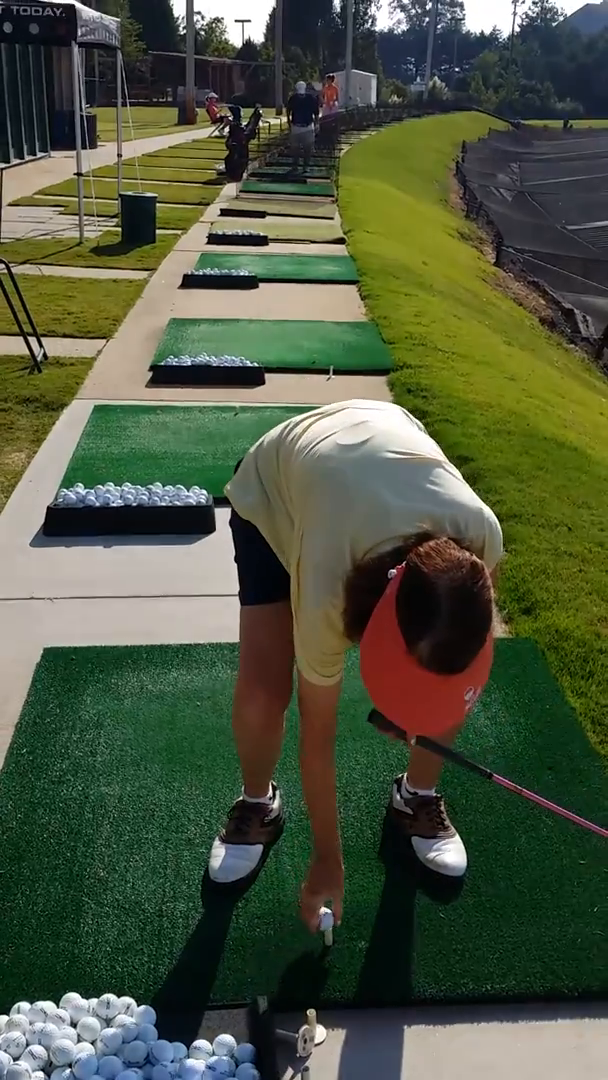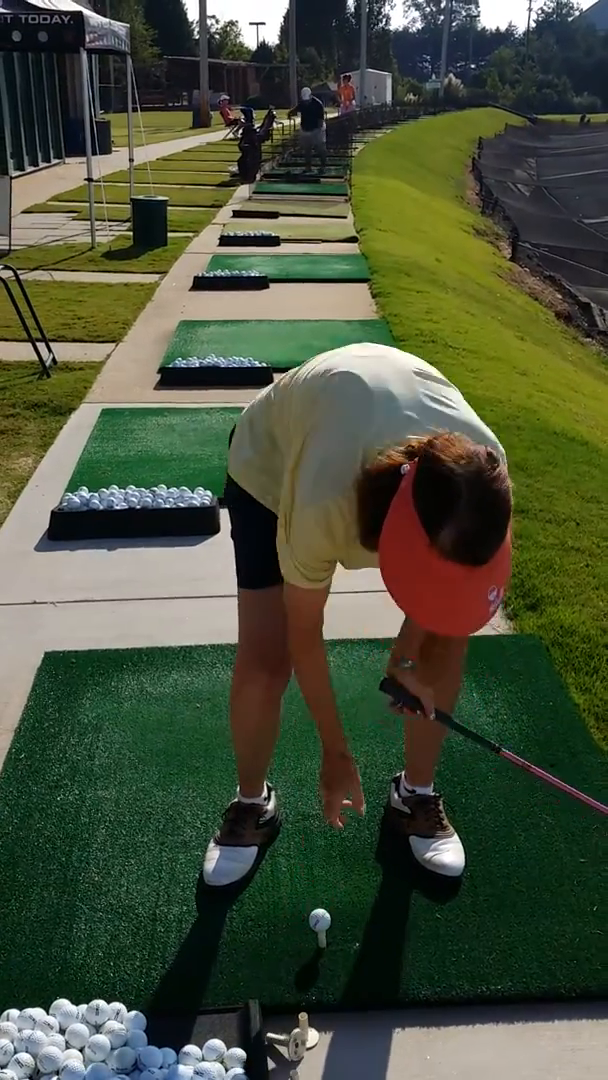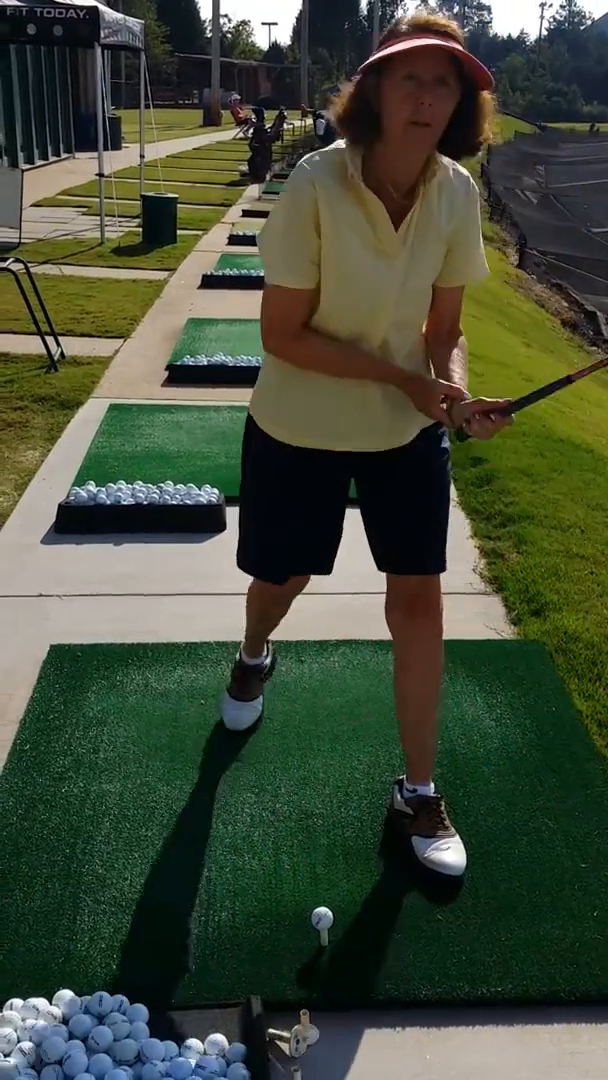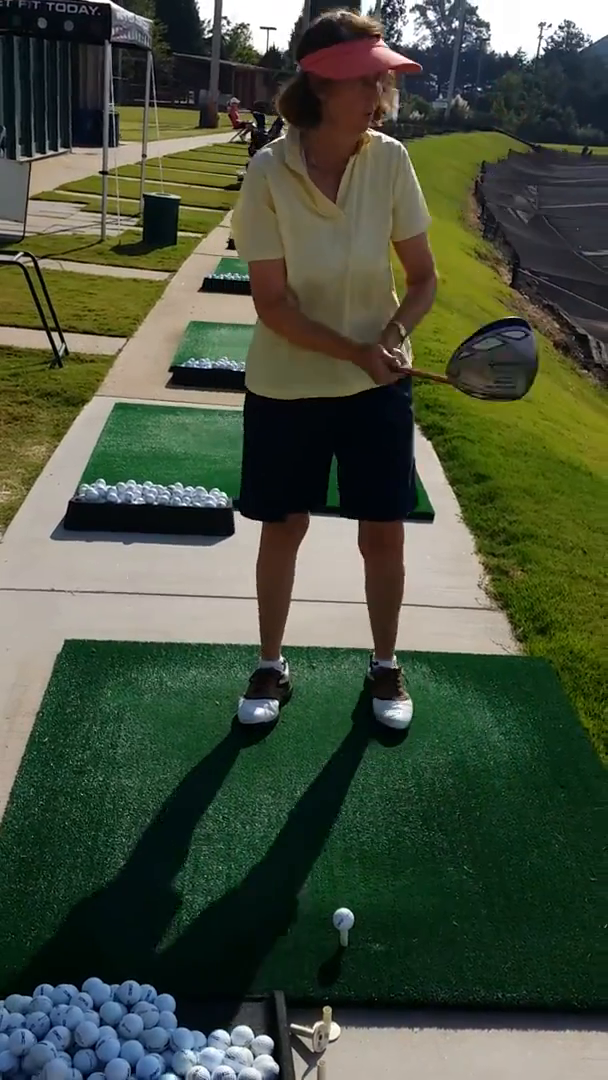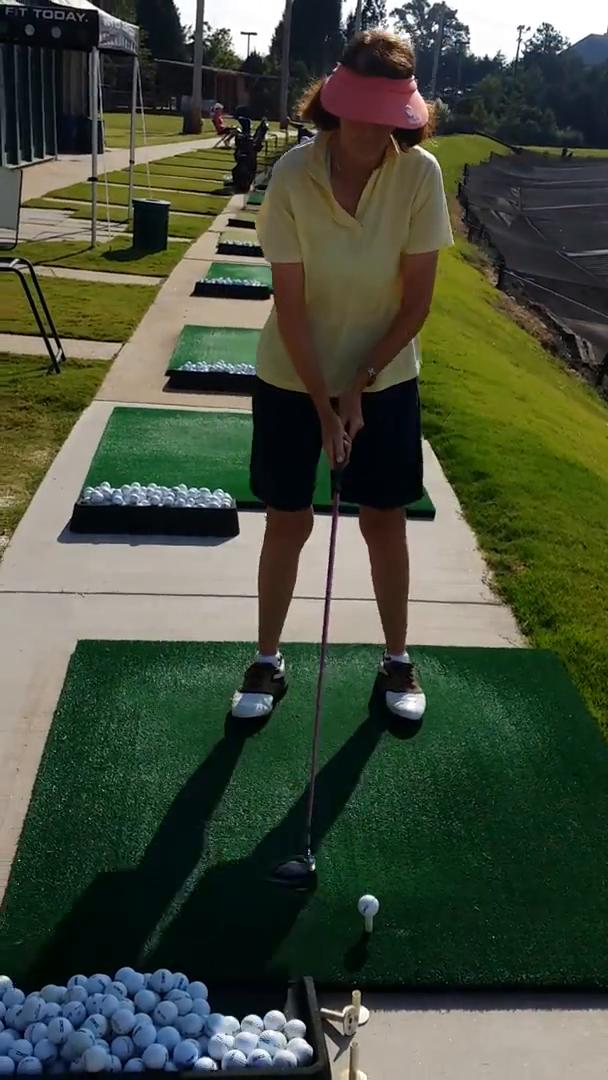
dt=1s
person 1, frame 1
left shoulder: (481, 531)
right shoulder: (326, 592)
right elbow: (317, 735)
left wrist: (424, 674)
right wrist: (327, 861)
right hip: (271, 487)
left knee: (448, 670)
right knee: (262, 688)
left ankle: (417, 798)
right ankle: (257, 805)
person 1, frame 2
left shoulder: (476, 472)
right shoulder: (320, 504)
left elbow: (452, 558)
right elbow: (304, 637)
left wrist: (407, 655)
right wrist: (336, 758)
right hip: (269, 469)
left knee: (445, 632)
right knee: (263, 661)
left ankle: (416, 794)
right ankle: (252, 803)
person 1, frame 3
left shoulder: (456, 192)
right shoulder: (316, 184)
left elbow: (444, 327)
right elbow: (283, 335)
left wrist: (457, 389)
right wrist: (403, 375)
left hip: (408, 431)
right hip: (297, 430)
left knee: (419, 603)
right knee: (279, 576)
left ankle: (417, 790)
right ankle: (254, 654)
person 1, frame 4
left shoulder: (391, 161)
right shoulder: (270, 172)
left elbow: (423, 277)
right elbow: (272, 303)
left wrist: (392, 336)
right wrist: (355, 352)
left hip: (378, 384)
right hip: (288, 388)
left knee: (383, 534)
right knee: (283, 530)
left ankle: (385, 664)
right ankle: (271, 665)
person 1, frame 5
left shoulder: (420, 173)
right shoulder: (292, 176)
left elbow: (417, 301)
right elbow: (290, 307)
left wrist: (358, 385)
right wrist: (323, 409)
left hip: (385, 380)
right hip: (292, 380)
left knee: (386, 522)
right knee: (287, 523)
left ankle: (396, 660)
right ankle: (268, 660)
